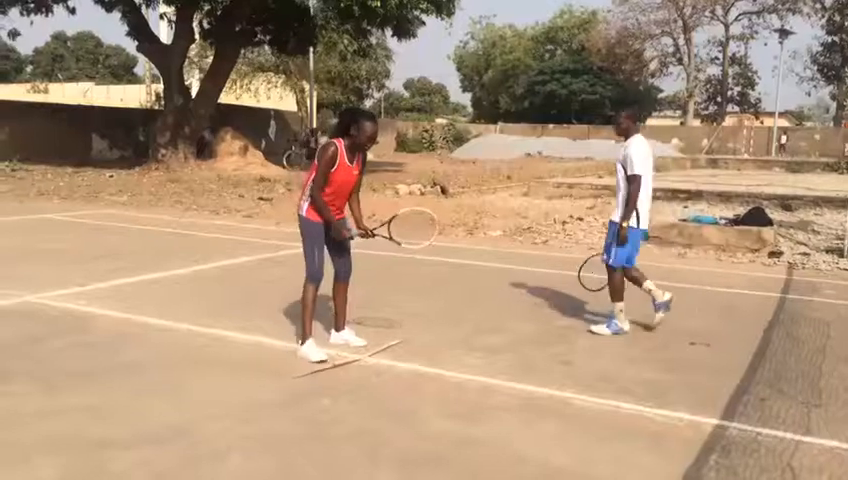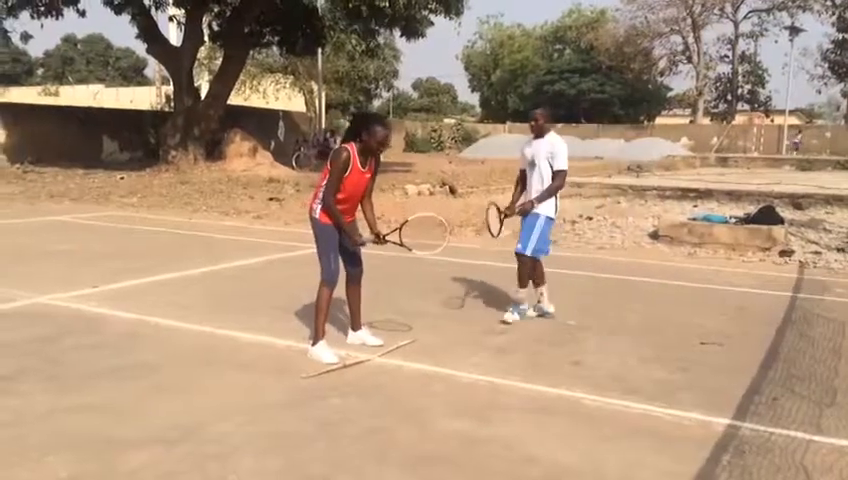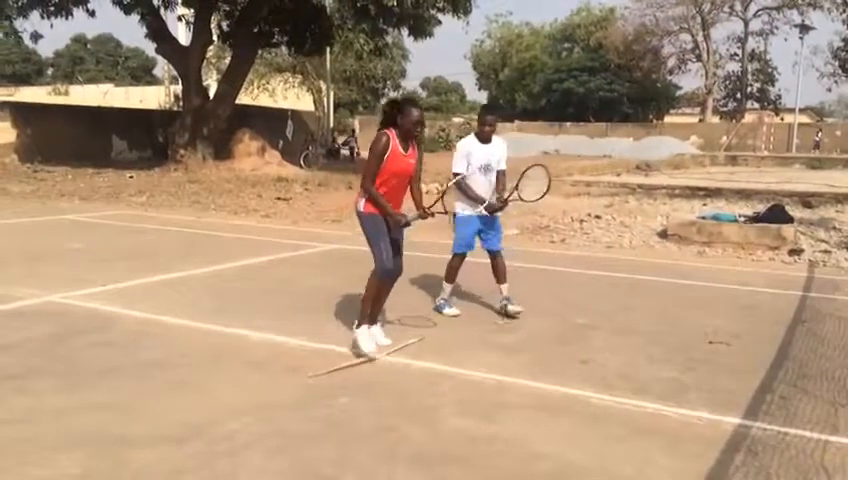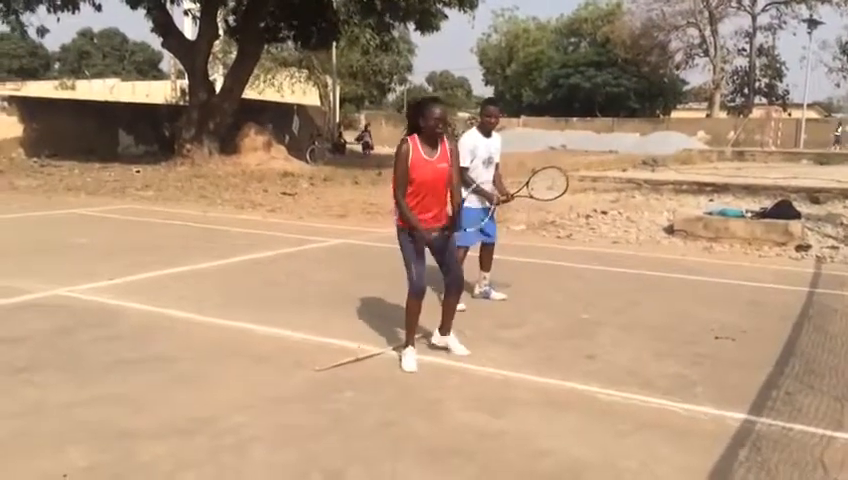
dt=0.7s
person 1, frame 1
left shoulder: (361, 157)
right shoulder: (331, 150)
left elbow: (353, 193)
right elbow: (314, 193)
left wrist: (359, 224)
right wrist: (336, 226)
left hip: (336, 217)
right hip: (313, 215)
left knee: (344, 271)
right knee: (315, 272)
left ankle: (339, 330)
right ankle: (306, 340)
person 1, frame 2
left shoulder: (374, 160)
right shoulder: (344, 155)
left elbow: (366, 197)
right elbow: (327, 199)
left wrist: (374, 229)
right wrist: (350, 232)
left hip: (347, 218)
right hip: (325, 216)
left knee: (355, 271)
right knee: (330, 275)
left ankle: (356, 329)
right ankle: (317, 342)
person 1, frame 3
left shoulder: (414, 145)
right shoulder: (383, 139)
left elbow: (414, 182)
right elbow: (367, 184)
left wrist: (421, 208)
right wrist: (391, 213)
left hip: (392, 212)
right hip: (371, 209)
left knee: (395, 269)
right knee: (385, 265)
left ankle: (373, 323)
right ankle: (361, 324)
person 1, frame 4
left shoulder: (449, 147)
right shoulder: (406, 147)
left elbow: (454, 186)
right elbow: (399, 194)
left wrist: (454, 215)
right wrist: (416, 228)
left hip: (440, 223)
right hip: (411, 224)
left knee: (456, 280)
right knee: (417, 285)
left ankle: (443, 334)
right ankle: (409, 347)
person 2, frame 1
left shoulder: (633, 148)
right shoulder: (640, 144)
left elbow: (634, 188)
left wrist: (624, 222)
left hip: (628, 218)
right hip: (635, 218)
left knee: (614, 265)
right knee: (623, 266)
left ankle: (618, 320)
right ankle: (659, 296)
person 2, frame 2
left shoulder: (557, 144)
right shoulder: (528, 145)
left elbow: (559, 181)
left wrist: (533, 202)
right wrist: (513, 202)
left hip: (543, 209)
right hip: (528, 208)
left knee: (524, 253)
right knee: (531, 257)
left ankle: (520, 304)
right ankle: (543, 303)
person 2, frame 3
left shoulder: (500, 145)
right shoulder: (464, 146)
left elbow: (500, 176)
right elbow: (458, 181)
left wrist: (501, 199)
right wrist: (483, 201)
left hip: (491, 210)
right hip: (466, 210)
left knee: (496, 252)
right knee: (460, 252)
left ankle: (506, 300)
right ankle: (443, 298)
person 2, frame 4
left shoulder: (496, 139)
right shoulder: (468, 139)
right elbow: (462, 175)
left wrist: (503, 191)
right wrist: (488, 195)
left hip: (486, 202)
right hip: (468, 203)
left knee: (489, 242)
right knee: (464, 245)
left ankle: (483, 286)
